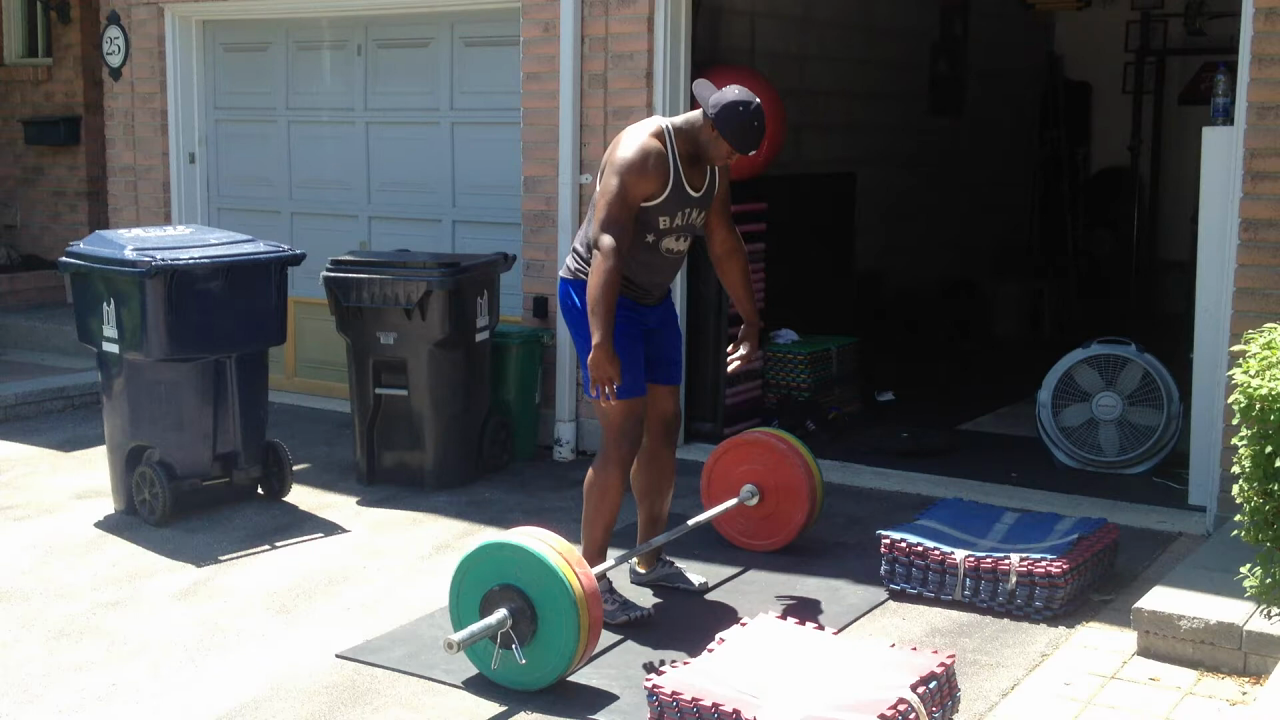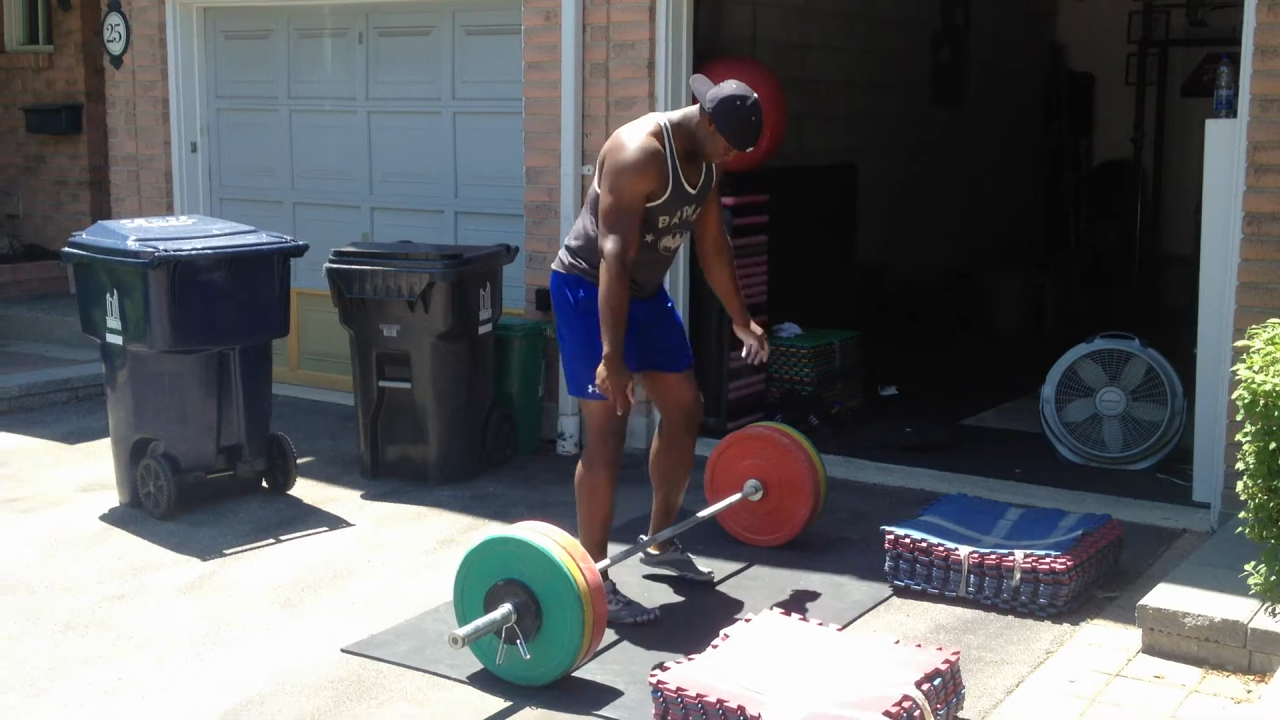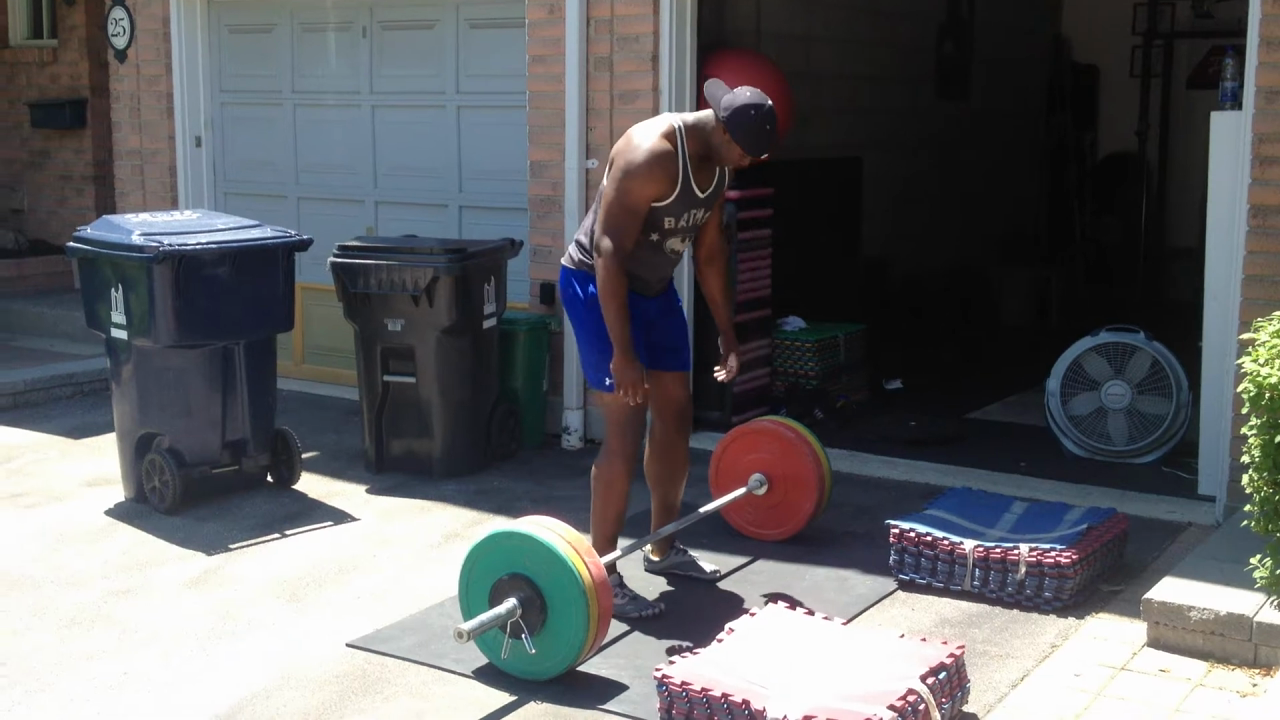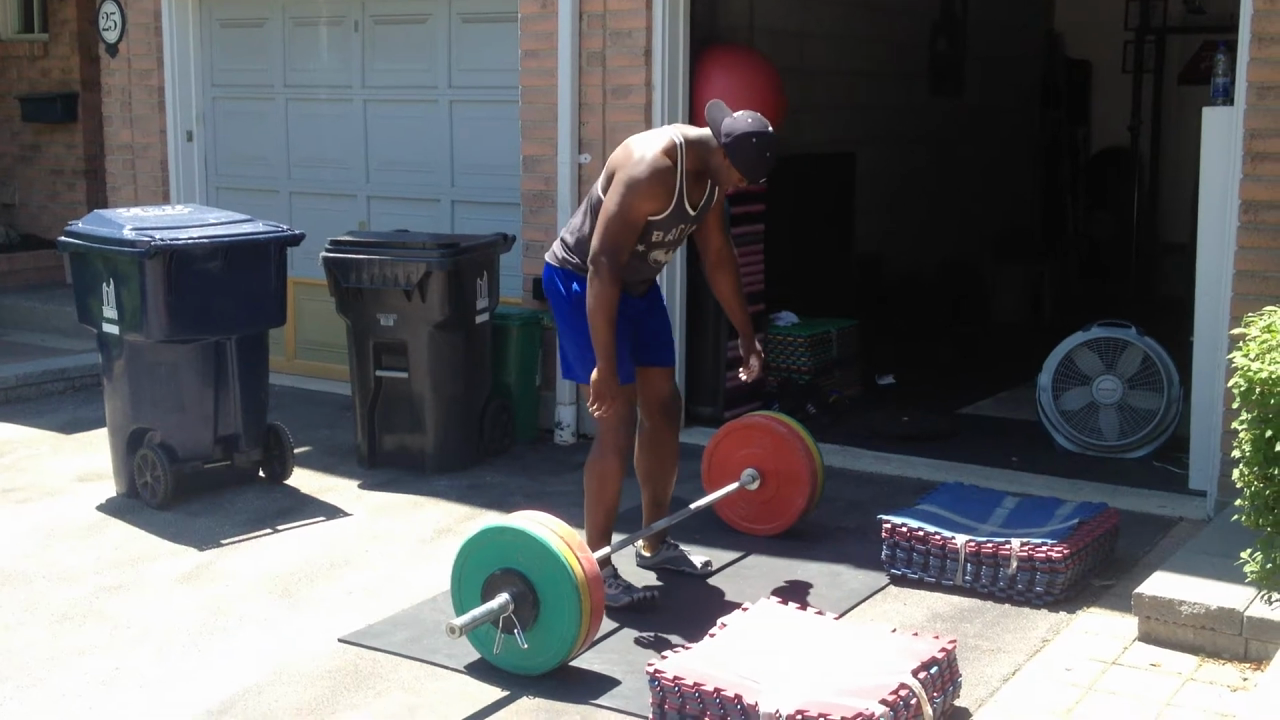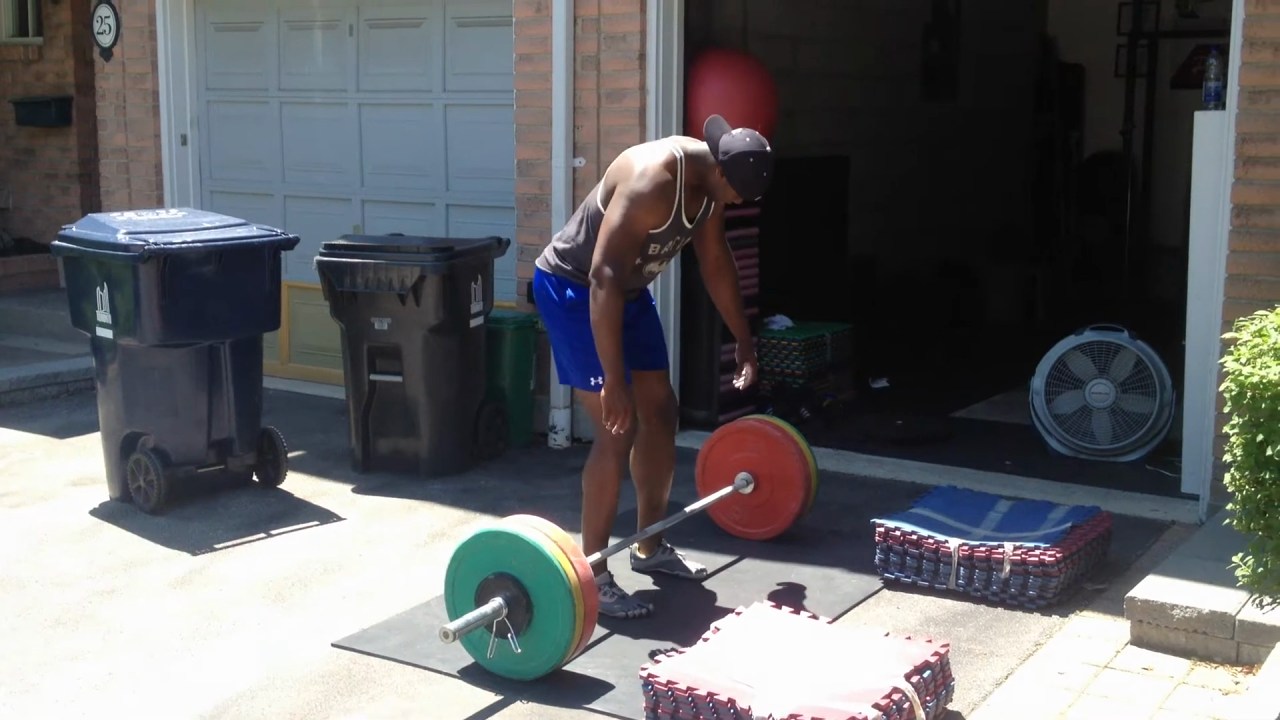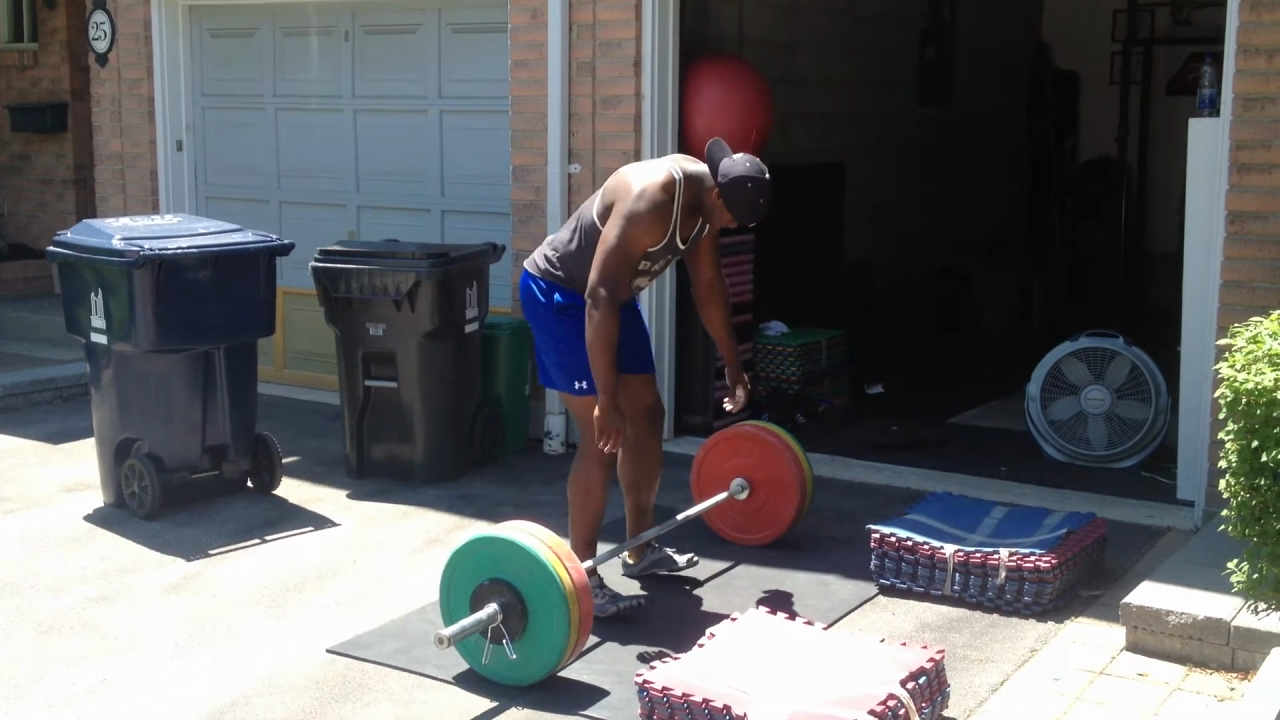
dt=0.3s
person 1, frame 1
left shoulder: (713, 166)
right shoulder: (640, 153)
left elbow: (725, 246)
right elbow: (607, 248)
left wrist: (750, 325)
right wrist: (599, 342)
left hip: (653, 299)
right hip: (599, 295)
left knee: (664, 427)
right knee: (623, 438)
left ankle: (649, 559)
right ankle: (591, 580)
person 1, frame 2
left shoulder: (706, 159)
right shoulder: (639, 152)
left elbow: (711, 243)
right elbow: (614, 255)
left wrist: (741, 317)
right wrist: (612, 355)
left hip: (646, 291)
right hip: (590, 288)
left knee: (685, 409)
right knee: (607, 435)
left ankle: (661, 542)
right ankle: (595, 582)
person 1, frame 3
left shoulder: (718, 160)
right shoulder: (650, 153)
left elbow: (710, 248)
right elbow: (609, 253)
left wrist: (727, 331)
right wrist: (623, 353)
left hip: (654, 288)
right hip: (597, 284)
left knee: (676, 414)
right knee: (626, 428)
left ankle: (662, 548)
right ankle: (602, 574)
person 1, frame 4
left shoulder: (712, 172)
right shoulder: (650, 167)
left elbow: (717, 254)
right elbow: (602, 265)
left wrist: (746, 334)
right wrist: (604, 366)
left hip: (638, 286)
right hip: (582, 283)
left knee: (664, 410)
right knee: (618, 424)
left ankle: (654, 544)
right ankle: (596, 568)
person 1, frame 5
left shoulder: (709, 181)
right shoulder: (651, 181)
left elbow: (716, 262)
right elbow: (603, 279)
left wrist: (743, 340)
right wrist: (613, 382)
left hip: (629, 289)
right hip: (573, 289)
left knee: (660, 413)
right knee: (617, 431)
left ankle: (649, 547)
right ankle: (592, 576)
person 1, frame 6
left shoulder: (704, 200)
right shoulder: (647, 201)
left elbow: (708, 285)
right elbow: (598, 298)
left wrist: (733, 364)
right wrist: (605, 400)
left hip: (613, 294)
right hip: (559, 292)
left knee: (647, 417)
right knee: (604, 436)
left ankle: (640, 549)
right ankle: (582, 579)
